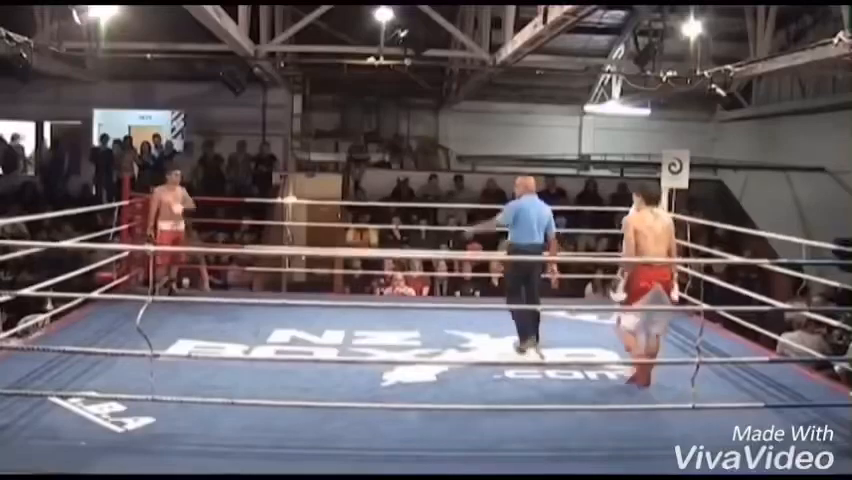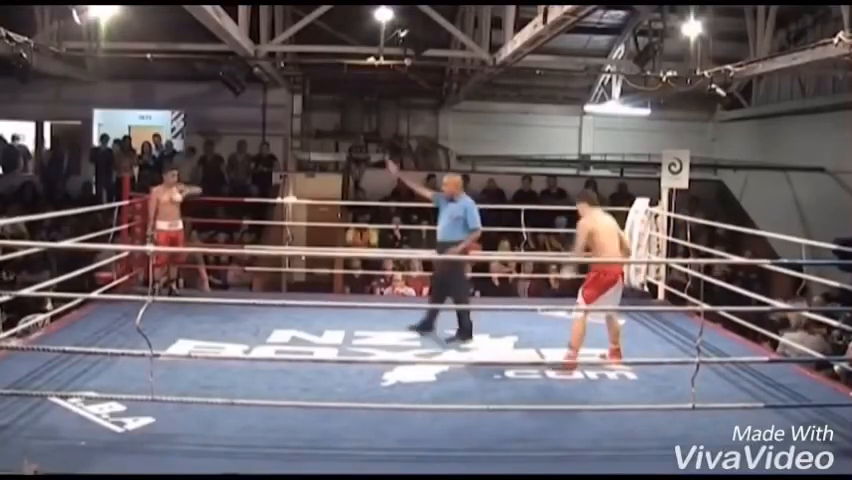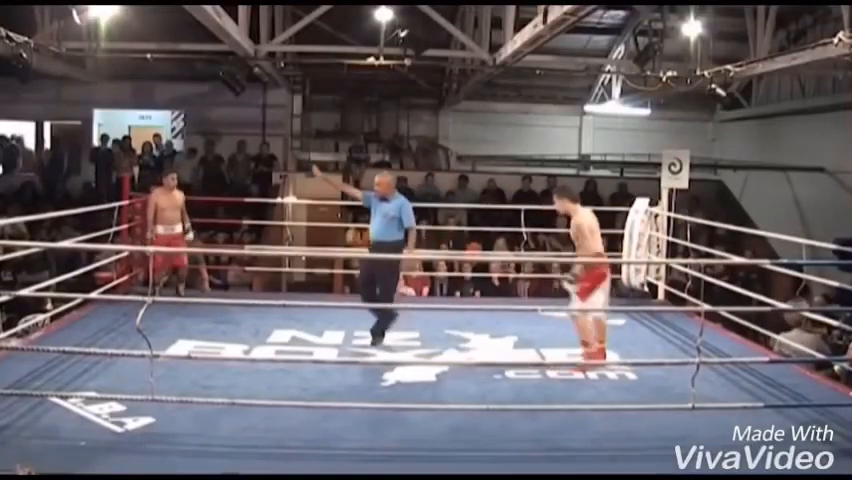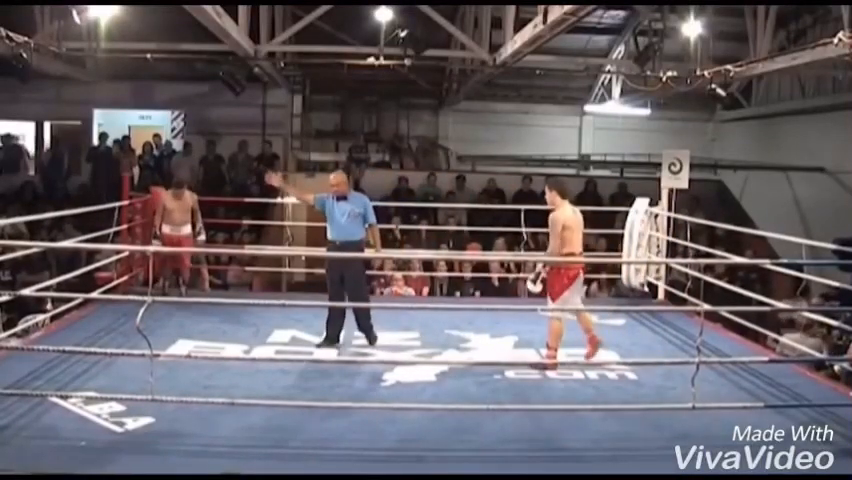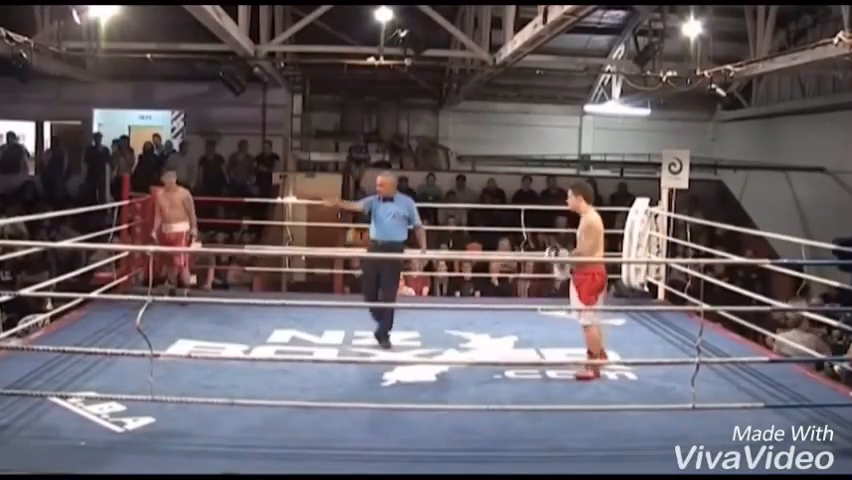
dt=1s
person 1, frame 1
left shoulder: (631, 220)
right shoulder: (667, 220)
left elbow: (629, 254)
right elbow: (672, 253)
left wrist: (622, 277)
right wrist: (673, 278)
left hip: (642, 275)
right hip: (663, 275)
left knee: (625, 325)
right knee: (654, 328)
left ankle: (640, 364)
right ankle: (644, 372)
person 1, frame 2
left shoulder: (585, 222)
right shoulder: (609, 218)
left elbow: (578, 252)
right elbow: (626, 246)
left wrist: (569, 266)
left hip: (602, 270)
right hip: (617, 269)
left knee: (580, 312)
right knee: (610, 312)
left ankle: (572, 358)
right ankle: (615, 352)
person 1, frame 3
left shoulder: (579, 220)
right shoulder: (585, 213)
left elbow: (590, 250)
left wrist: (576, 270)
right wrist: (580, 265)
left hip: (593, 268)
right hip: (598, 266)
left knee: (579, 311)
right knee: (597, 311)
left ankle: (591, 355)
right ankle: (599, 352)
person 1, frame 4
left shoulder: (556, 215)
right shoulder: (576, 212)
left elbow: (554, 249)
left wrist: (541, 267)
left hip: (563, 266)
right hip: (577, 263)
left knee: (556, 312)
right knee: (576, 305)
left ankle: (551, 358)
right ankle: (592, 339)
person 1, frame 5
left shoulder: (589, 219)
right shoulder: (589, 218)
left elbow: (584, 251)
right wrist: (570, 259)
left hip: (590, 273)
right hip: (587, 271)
left knee: (587, 320)
right knee: (589, 318)
left ankle: (593, 366)
right ankle: (599, 354)
person 2, frame 1
left shoulder: (516, 205)
right shoulder: (545, 208)
left elbow: (495, 223)
right elbow: (552, 238)
left wrist: (474, 229)
right wrist: (552, 262)
left hip: (518, 253)
right hip: (536, 255)
left knee: (514, 297)
right knee: (532, 297)
left ankle: (526, 336)
right ankle: (532, 338)
person 2, frame 2
left shoulder: (468, 205)
right shoulder: (444, 200)
left elbow: (477, 231)
right elbow: (422, 191)
left wrist: (460, 248)
right wrist: (398, 175)
left hip: (455, 252)
right hip: (443, 250)
left knee: (459, 293)
right knee: (436, 289)
left ankle: (465, 332)
right ankle: (427, 324)
person 2, frame 3
left shoulder: (402, 204)
right shoulder: (374, 198)
left elbow: (411, 230)
right elbow: (350, 190)
right wrist: (324, 177)
left hip: (391, 250)
right hip: (375, 248)
left knee: (386, 293)
right knee: (364, 287)
left ankle: (379, 331)
right ankle: (388, 316)
person 2, frame 4
left shoulder: (362, 201)
right shoulder: (327, 200)
left elbow: (372, 226)
right elbow: (303, 197)
left wrist: (378, 250)
right wrist: (282, 185)
left hip: (354, 250)
right hip: (334, 250)
left knee: (358, 294)
right knee: (335, 296)
left ankle: (368, 331)
right ankle: (332, 336)
person 2, frame 5
left shoulder: (407, 203)
right shoulder: (374, 201)
left elbow: (418, 227)
right elbow: (355, 206)
left wrist: (423, 248)
right wrist: (336, 203)
left hip: (394, 250)
right hip: (374, 248)
left knee: (388, 294)
right knee: (368, 290)
left ankle: (383, 334)
right ankle: (382, 322)
person 3, frame 1
left shoulder: (182, 190)
right shoulder: (159, 191)
left elbow: (192, 205)
right elbow: (152, 211)
left wrist: (183, 206)
right wrist: (150, 229)
left hip: (179, 227)
right hip: (165, 228)
left knee: (176, 259)
right knee: (163, 259)
left ankle: (172, 286)
right ankle: (157, 287)
person 3, frame 2
left shoulder: (179, 188)
right shoulder: (156, 191)
left elbow: (198, 190)
right elbow: (151, 213)
left wrist: (185, 192)
right wrist: (150, 231)
left hip: (178, 228)
right hip: (162, 228)
left knee: (175, 259)
right knee: (160, 259)
left ankle: (172, 287)
right ankle: (157, 287)
person 3, frame 3
left shoulder: (180, 195)
right shoulder: (155, 195)
right elbow: (150, 217)
left wrist: (187, 225)
right wrist: (149, 235)
left hip: (177, 232)
right hip: (160, 233)
left knee: (182, 263)
right knee: (158, 264)
left ankle: (180, 286)
right ankle: (157, 289)
person 3, frame 4
left shoulder: (192, 197)
right shoulder: (164, 197)
left elbow: (196, 212)
right elbow: (158, 215)
left wrist: (200, 227)
right wrist: (156, 232)
left hip: (185, 232)
right hip: (167, 232)
left knee: (185, 262)
right knee: (168, 261)
left ankle: (183, 288)
right ankle: (164, 283)
person 3, frame 5
left shoulder: (184, 193)
right shoulder: (159, 195)
left elbow: (191, 213)
right elbow: (158, 214)
left wrist: (194, 232)
right wrist: (155, 232)
left hip: (180, 231)
right hip: (166, 231)
left knee: (181, 262)
right knee: (170, 262)
left ankle: (186, 292)
right ankle: (172, 289)
